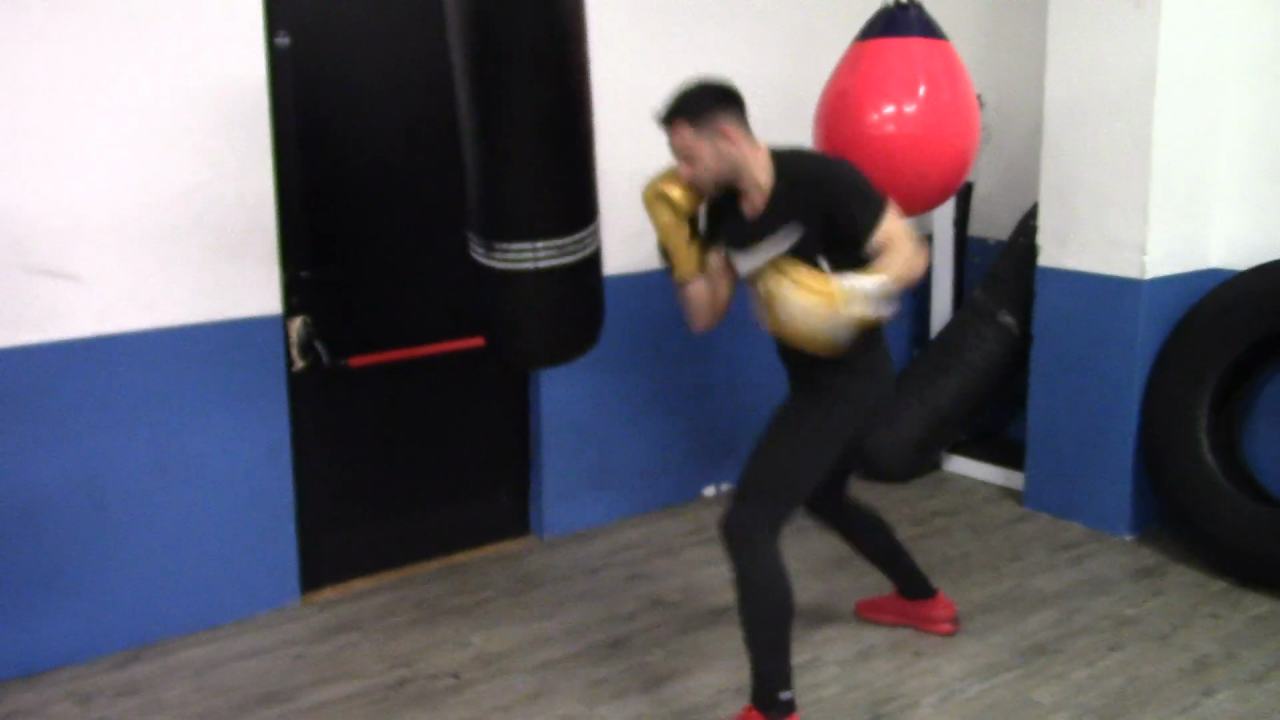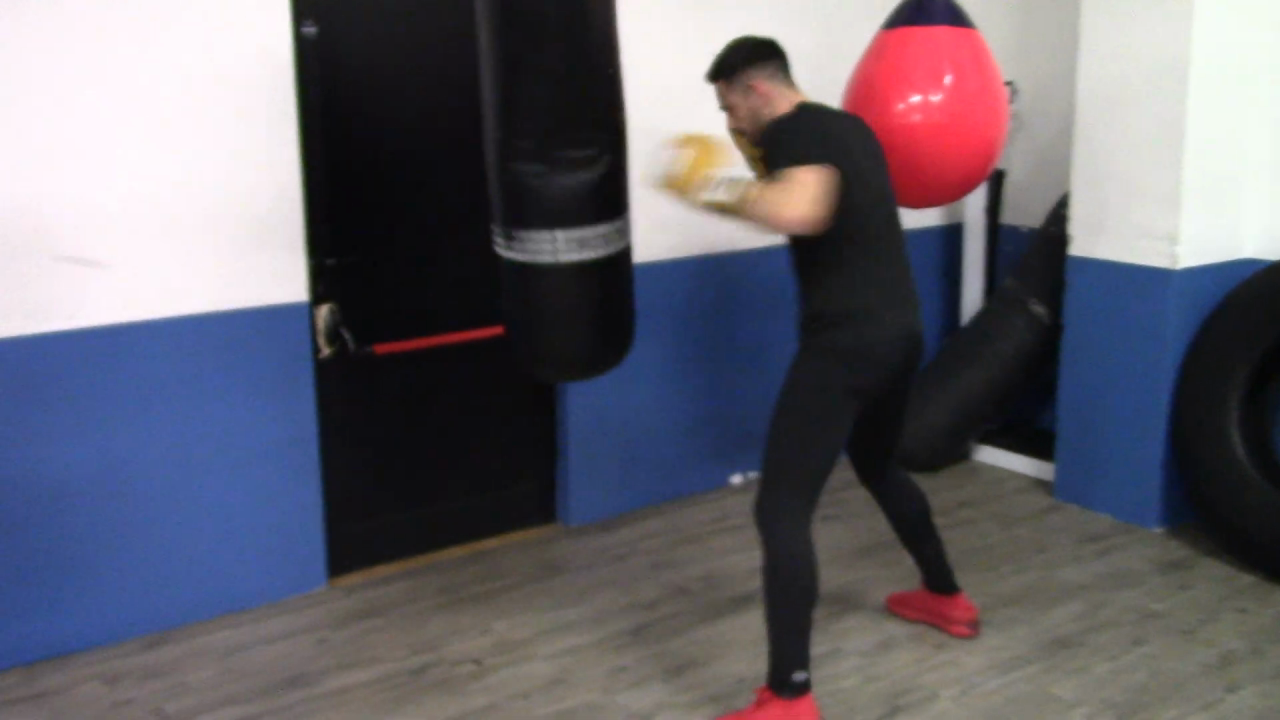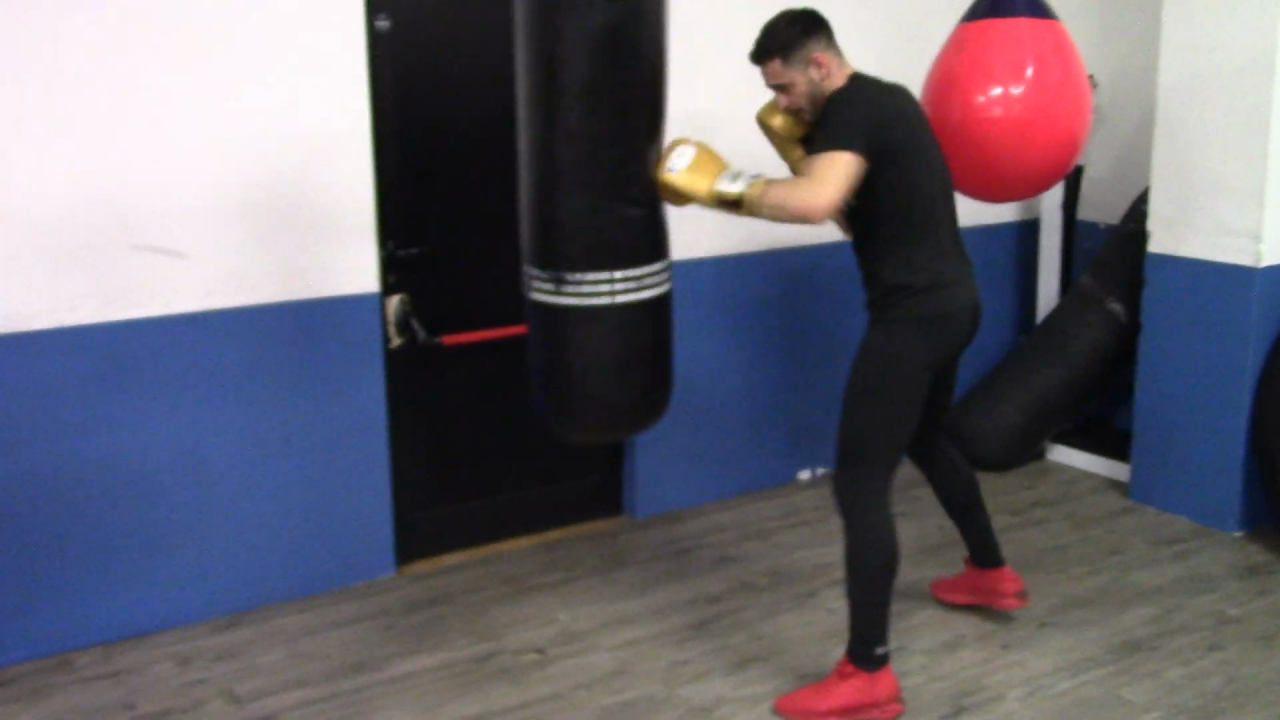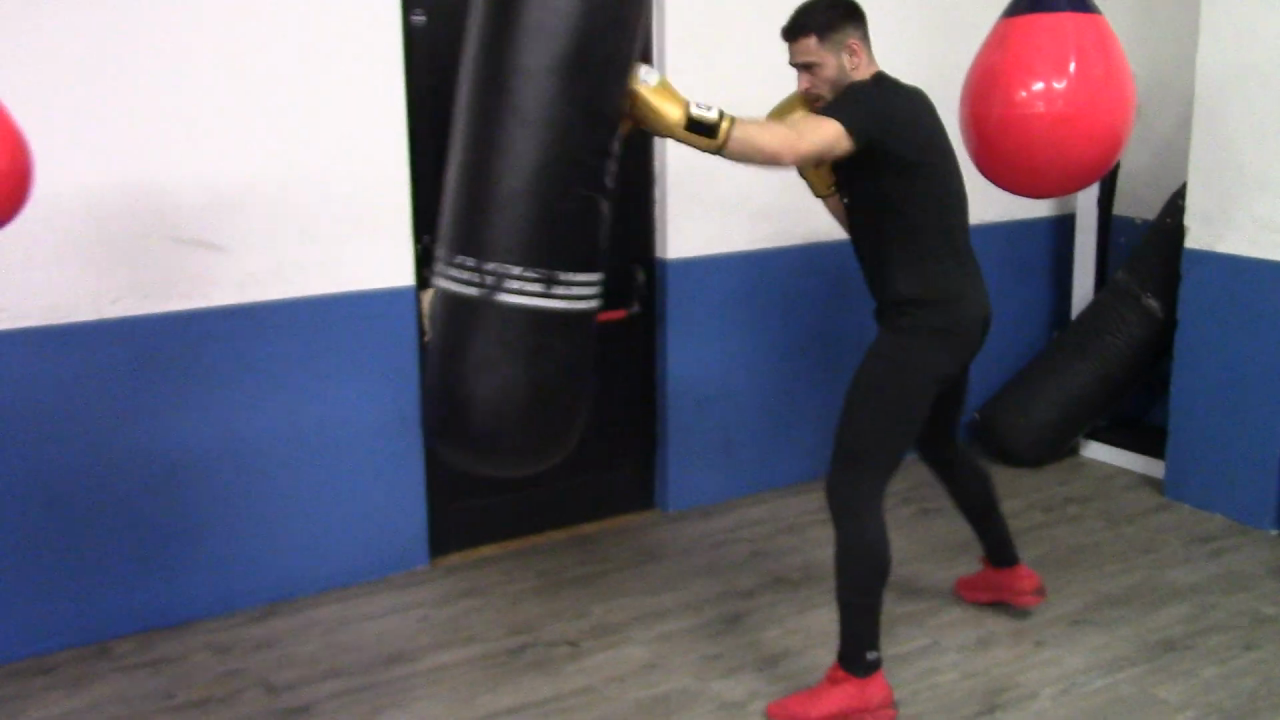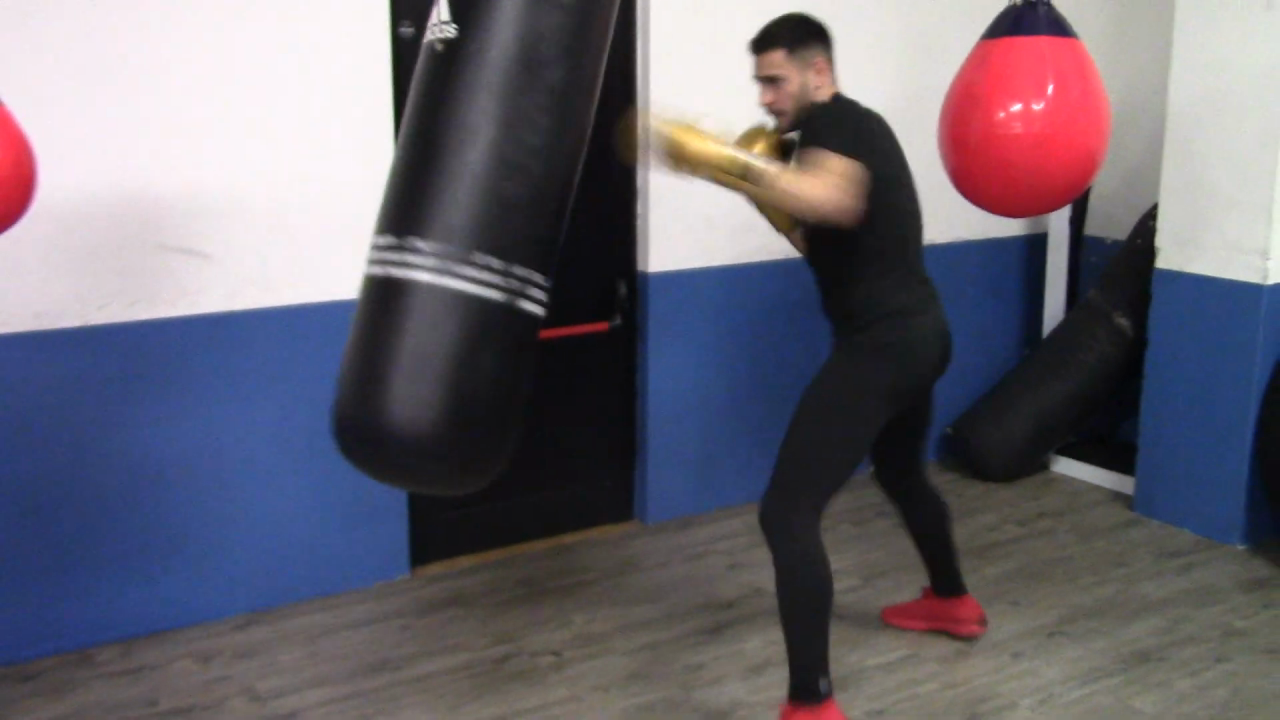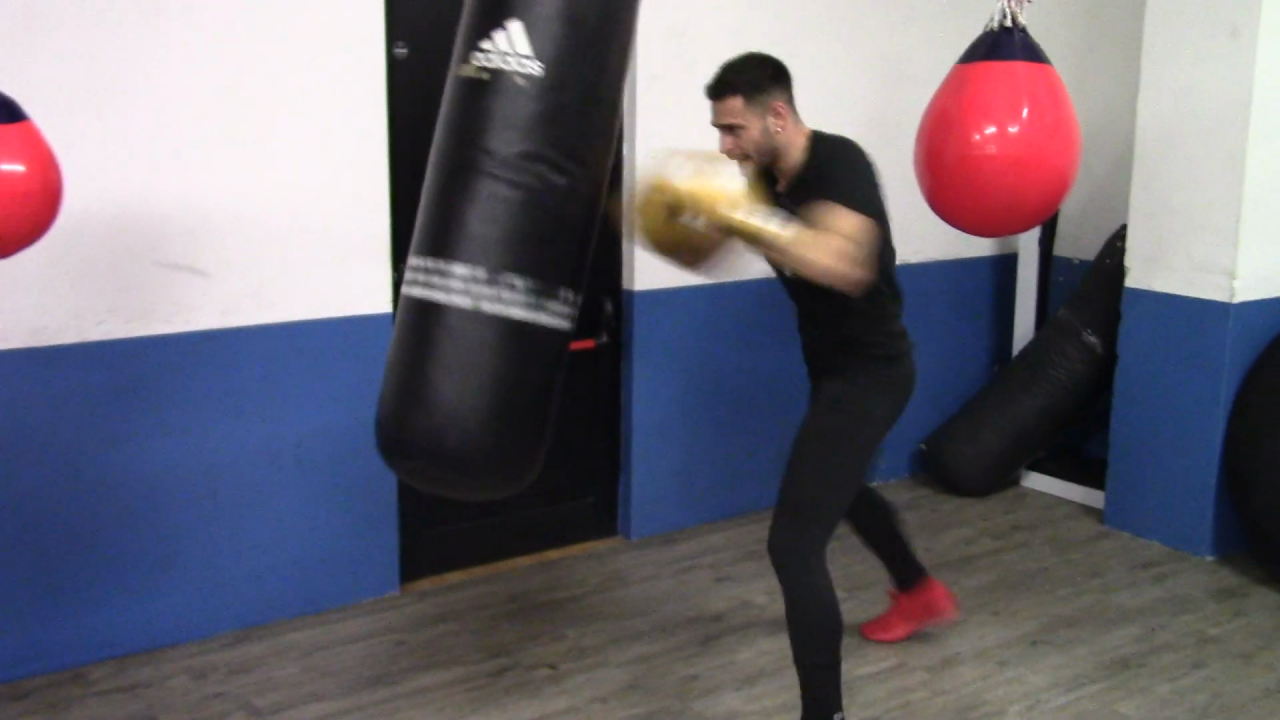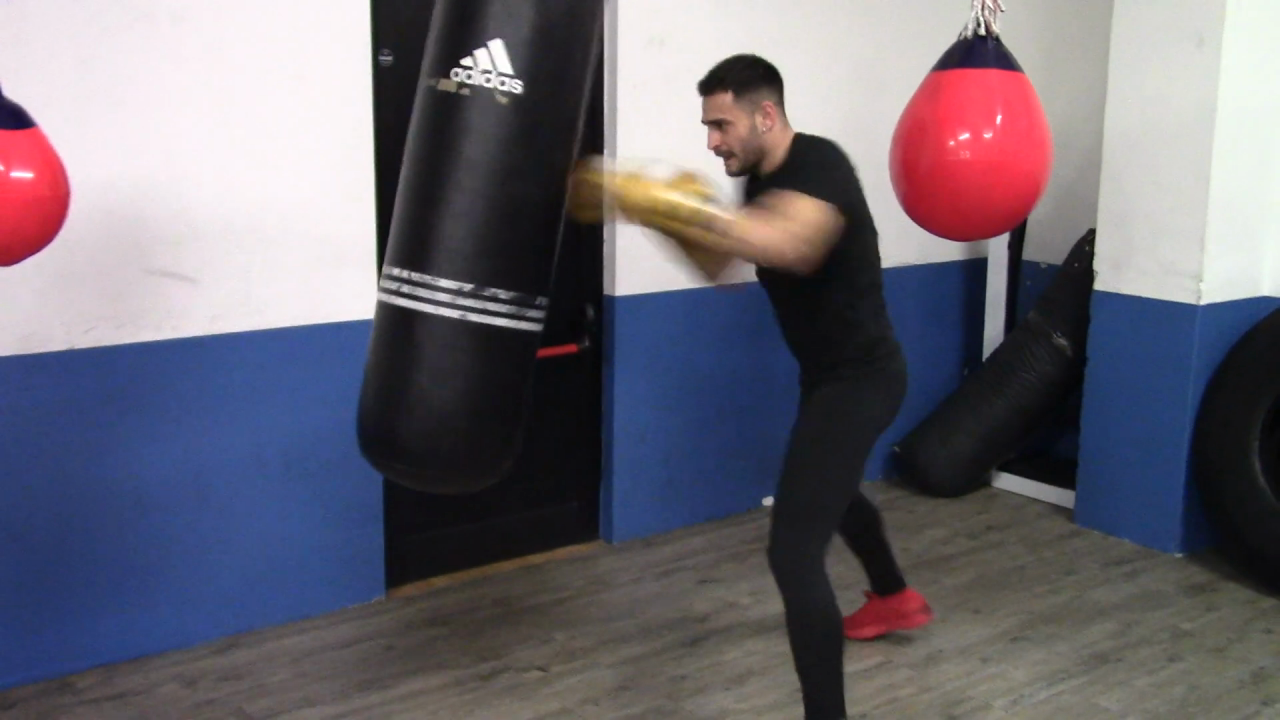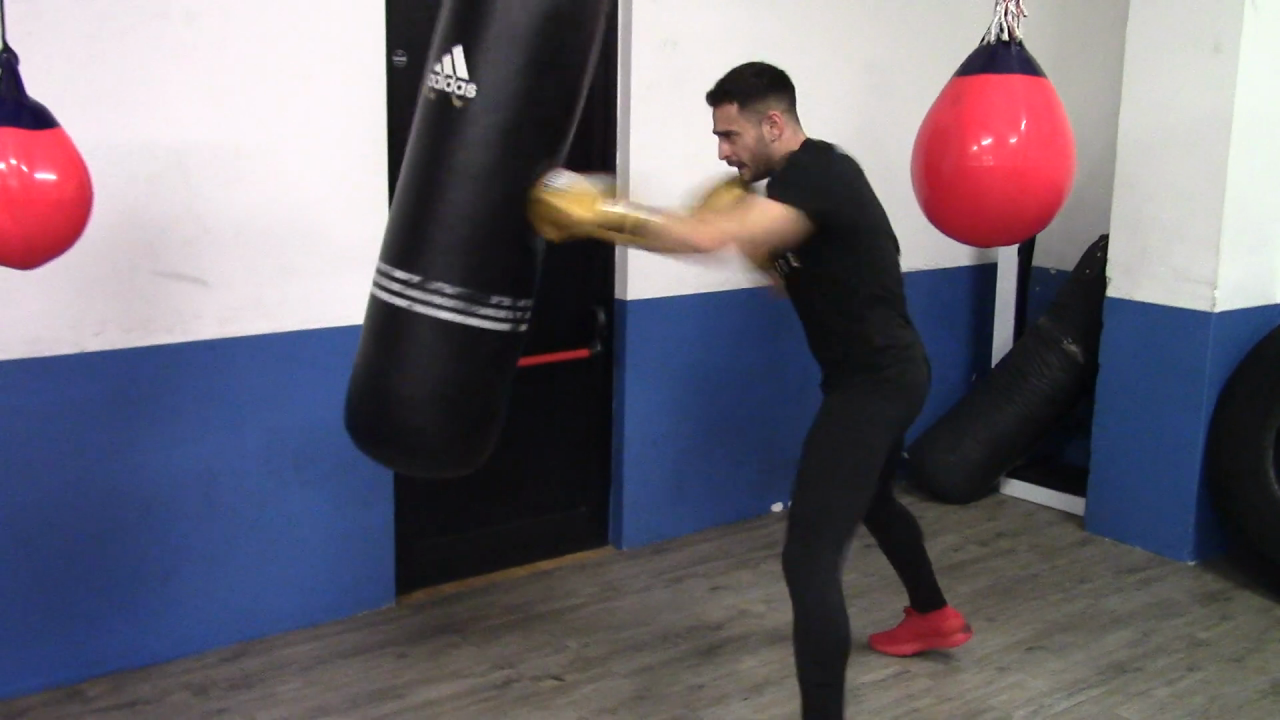
dt=0.4s
person 1, frame 1
left shoulder: (823, 179)
right shoulder: (726, 211)
left elbow: (910, 256)
right elbow: (703, 317)
left wrist: (852, 297)
right wrist: (677, 234)
left hip: (847, 377)
right hip: (815, 377)
left knee: (747, 529)
right knee: (825, 497)
right ankle: (924, 600)
person 1, frame 2
left shoulder: (799, 131)
right shoulder: (845, 129)
left elbow: (799, 214)
left wrist: (719, 187)
right wrist: (762, 168)
left hip: (848, 341)
right hip: (900, 331)
left knee: (780, 509)
right knee: (877, 467)
right ankle: (947, 600)
person 1, frame 3
left shoulder: (855, 108)
right shoulder: (880, 101)
left elbow: (813, 204)
right elbow: (839, 201)
left wrist: (721, 185)
right wrist: (797, 147)
left hip: (916, 313)
right hip: (950, 300)
left knee: (859, 484)
right knee: (926, 439)
right ankle: (992, 572)
person 1, frame 4
left shoulder: (876, 103)
right shoulder: (882, 107)
left elbow: (788, 147)
right elbow: (863, 217)
left wrist: (684, 118)
right wrist: (812, 169)
left hip: (927, 321)
right hip: (957, 309)
left knee: (853, 486)
right knee: (940, 444)
right ankle: (1009, 571)
person 1, frame 5
left shoulder: (839, 124)
right shoulder: (832, 132)
left elbow: (826, 201)
right elbow: (812, 239)
left wrist: (726, 158)
right wrist: (745, 173)
left hip: (883, 343)
right hip: (920, 333)
left knee: (786, 511)
right knee: (900, 471)
right ankle: (953, 602)
person 1, frame 6
left shoulder: (841, 166)
right shoulder: (768, 175)
left elbow: (834, 265)
left wrist: (736, 215)
right wrist: (693, 221)
left hip: (869, 374)
right hip: (835, 368)
left knee: (793, 545)
right knee: (843, 489)
right ankle: (921, 592)
person 1, frame 7
left shoulder: (821, 163)
right shoulder: (755, 178)
left elbow: (778, 244)
right elbow: (719, 271)
left wrist: (676, 203)
right wrist: (680, 224)
left hip: (862, 380)
right hip: (827, 374)
left knee: (793, 551)
right knee: (834, 491)
right ankle: (896, 597)
person 1, frame 8
left shoulder: (818, 173)
right shoulder: (787, 175)
left elbow: (705, 240)
right elbow: (788, 274)
left wrist: (599, 214)
right wrist: (678, 227)
left hip: (876, 385)
right hip: (883, 375)
left knee: (809, 559)
right knee: (871, 499)
right ankle: (934, 615)
